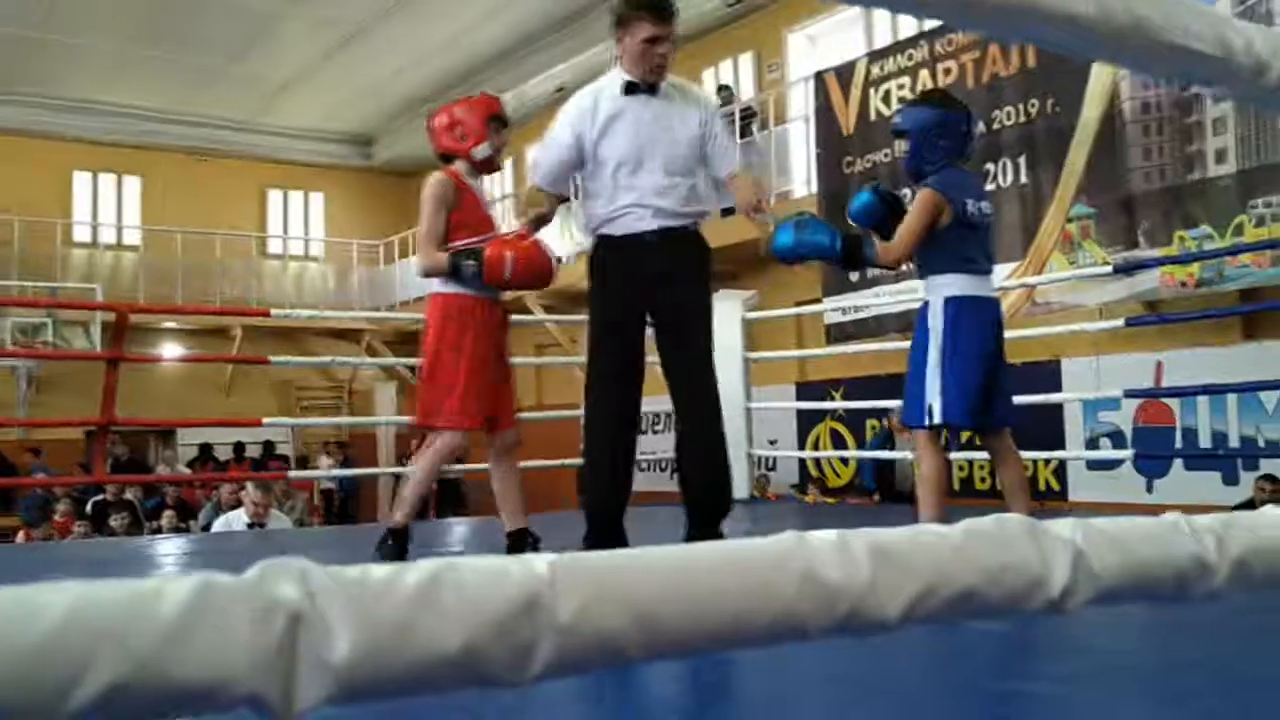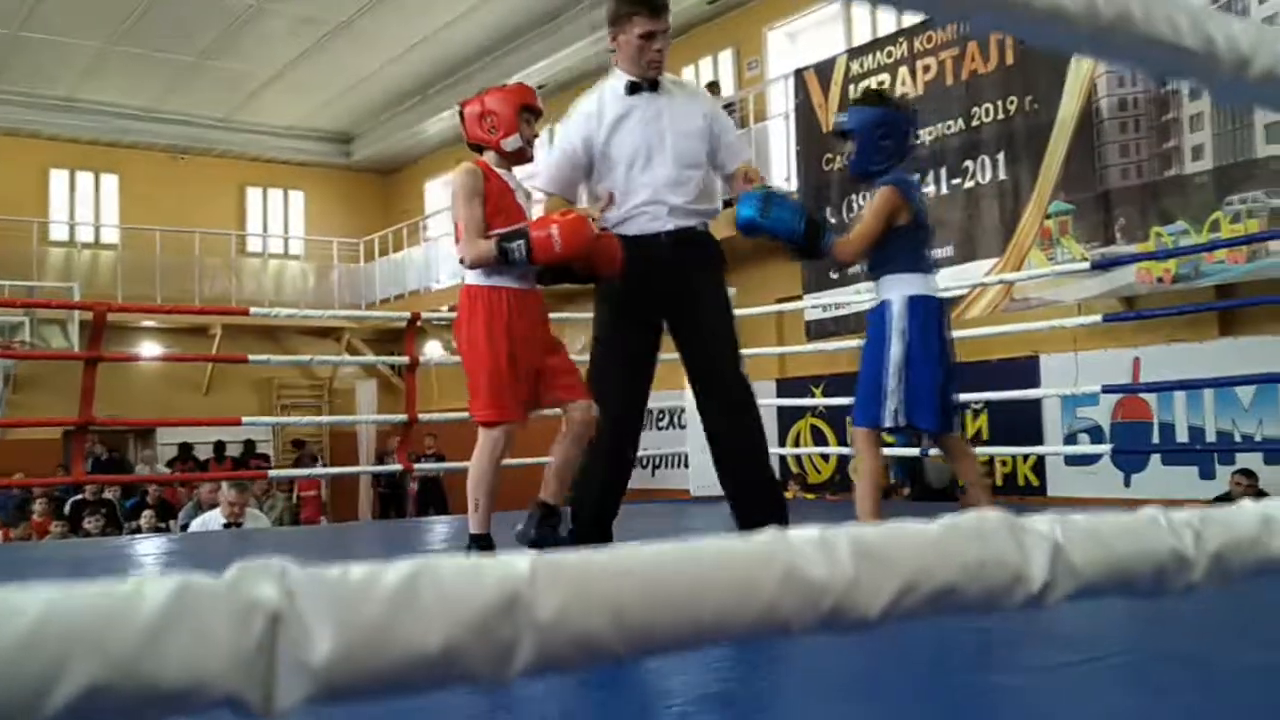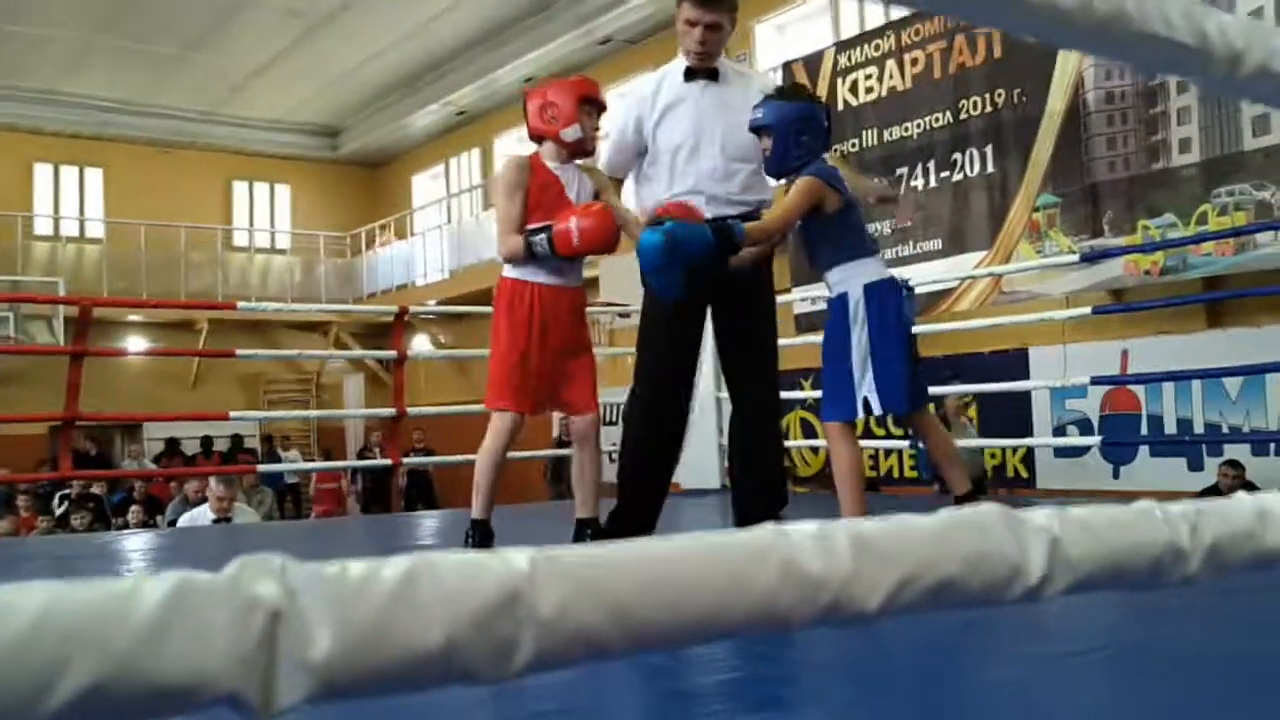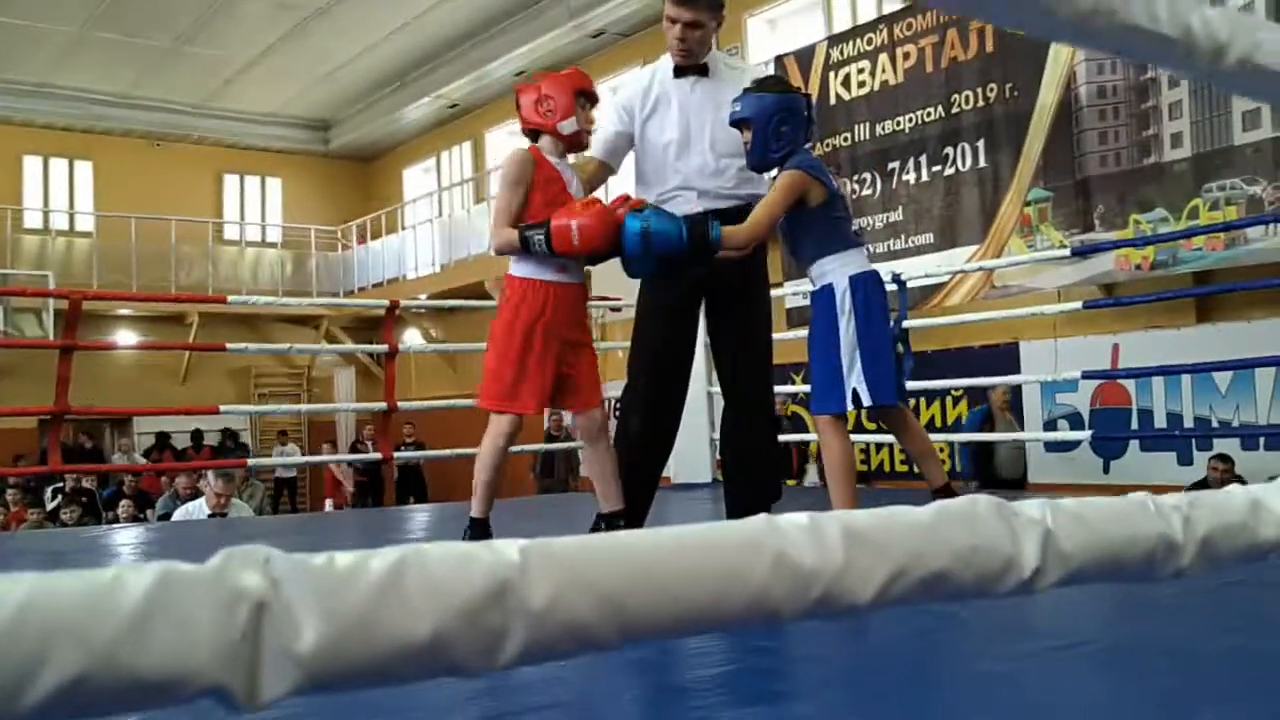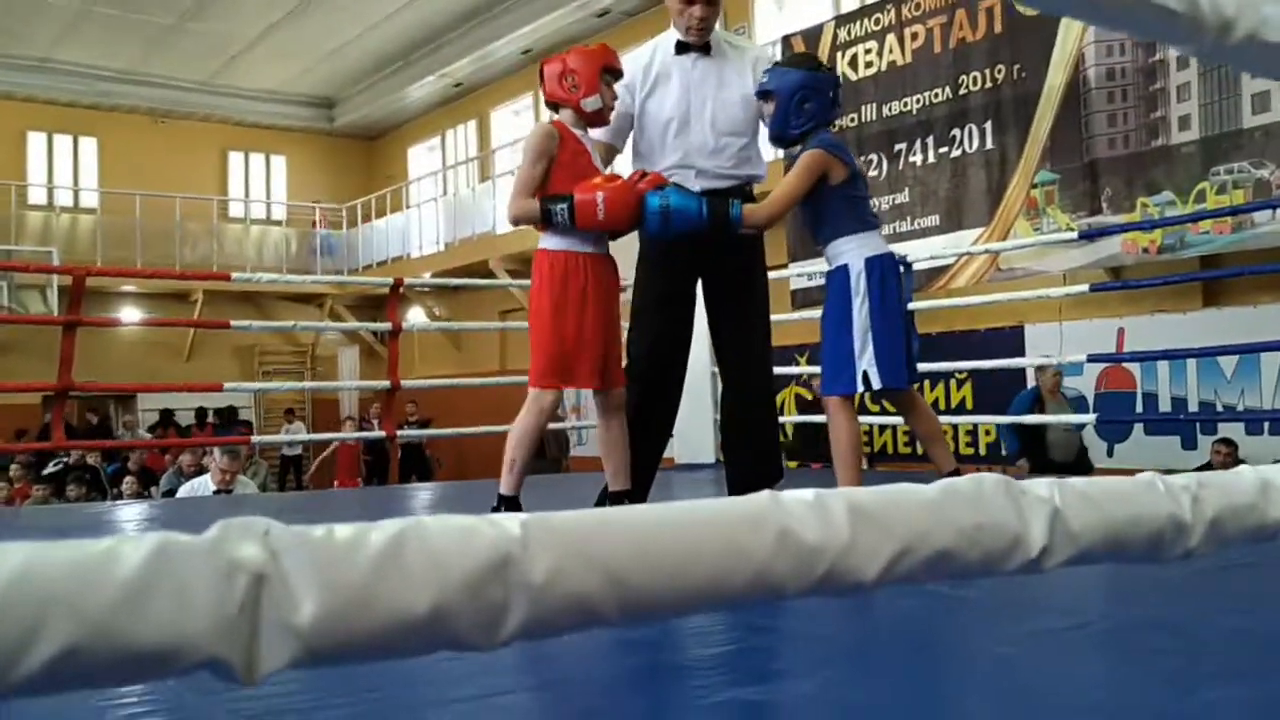
dt=0.5s
person 1, frame 1
left shoulder: (696, 105)
right shoulder: (585, 108)
left elbow: (730, 172)
right elbow: (546, 188)
left wrist: (753, 204)
right wrist: (531, 219)
left hip: (680, 251)
right hip: (618, 255)
left knee: (695, 387)
right knee: (611, 393)
left ankle: (706, 529)
right ankle: (604, 536)
person 1, frame 2
left shoulder: (696, 101)
right shoulder: (591, 112)
left elbow: (737, 167)
right elbow: (555, 197)
left wrist: (759, 193)
left hip: (693, 252)
right hip: (630, 258)
left knee: (724, 386)
right knee: (614, 397)
left ankle: (765, 525)
right ankle: (588, 533)
person 1, frame 3
left shoulder: (758, 91)
right shoulder: (648, 95)
right elbow: (609, 174)
left hip: (743, 243)
left knee: (754, 382)
right knee: (659, 386)
left ankle: (760, 519)
right ankle: (629, 525)
person 1, frame 4
left shoulder: (750, 83)
right shoulder: (640, 89)
right elbow: (598, 162)
left knee: (747, 377)
right knee: (652, 379)
left ankle: (752, 514)
right ankle: (621, 516)
person 1, frame 5
left shoulder: (753, 62)
right shoulder: (640, 66)
right elbow: (602, 144)
left knee: (746, 355)
right knee: (652, 356)
left ankle: (754, 489)
right ankle: (624, 493)
person 2, frame 1
left shoulder: (479, 192)
right shoulder: (443, 183)
right elbow: (429, 260)
left wrist: (517, 269)
right wrist: (486, 262)
left hip: (487, 320)
right hip: (456, 316)
left knee: (505, 437)
right knee: (451, 437)
left ankle: (521, 542)
right ankle: (393, 537)
person 2, frame 2
left shoulder: (519, 188)
right shoulder: (471, 175)
right elbow: (472, 252)
left wrist: (575, 261)
right wrist: (532, 243)
left hip: (528, 311)
right hip: (488, 309)
left knee: (583, 413)
right knee: (496, 429)
left ankle: (544, 519)
right ankle: (479, 548)
person 2, frame 3
left shoulder: (591, 180)
right shoulder: (519, 169)
left elbow: (634, 231)
right elbow: (508, 246)
right wrist: (556, 239)
left hip: (570, 308)
right hip: (524, 301)
left knee: (586, 421)
right knee: (507, 418)
left ankle: (588, 532)
right ankle: (478, 533)
person 2, frame 4
left shoulder: (573, 176)
right shoulder: (523, 162)
left elbow: (581, 251)
right elbow: (500, 239)
left wrist: (610, 232)
right wrist: (556, 235)
left hip: (571, 307)
right hip: (531, 302)
left knee: (594, 419)
right knee: (507, 420)
left ankle: (614, 527)
right ankle: (477, 530)
person 2, frame 5
left shoulder: (589, 147)
right shoulder: (548, 135)
left elbow: (600, 221)
right elbow: (517, 210)
left wrist: (630, 204)
right wrist: (579, 208)
left hip: (598, 275)
right hip: (561, 270)
left knee: (613, 394)
right knee: (545, 394)
left ankle: (619, 504)
right ankle: (506, 506)
person 3, frame 1
left shoulder: (933, 190)
right shoulder: (974, 187)
left elbow: (892, 256)
left wrist: (827, 243)
right wrist: (894, 220)
left hip: (950, 310)
right hip: (983, 308)
left knee: (924, 429)
right knee: (993, 432)
person 3, frame 2
left shoulder: (889, 189)
right shoulder: (901, 187)
left elbow: (849, 251)
right elbow: (863, 249)
left wrist: (792, 226)
right wrist: (799, 229)
left hip: (903, 311)
right hip: (922, 310)
left knee: (865, 431)
right knee: (943, 432)
person 3, frame 3
left shoulder: (812, 179)
right shoulder: (813, 179)
left elbow: (764, 231)
right elbow: (768, 246)
left wrist: (703, 238)
right wrist: (705, 266)
left hip: (861, 298)
right hip: (871, 296)
left knee: (838, 422)
right knee: (913, 412)
right ankle: (967, 505)
person 3, frame 4
left shoulder: (796, 173)
right shoulder: (799, 173)
left elbow: (748, 236)
right elbow: (755, 245)
left wrist: (680, 234)
right wrist: (687, 252)
left hip: (846, 293)
right hip: (847, 293)
left knee: (828, 415)
right knee: (887, 407)
right ankle: (947, 501)
person 3, frame 5
left shoulder: (818, 152)
right shoulder: (821, 150)
left elbow: (767, 213)
right elbow: (773, 213)
left wrist: (697, 209)
right wrist: (704, 216)
left hip: (860, 274)
right hip: (865, 273)
left knee: (838, 395)
right knee: (898, 391)
